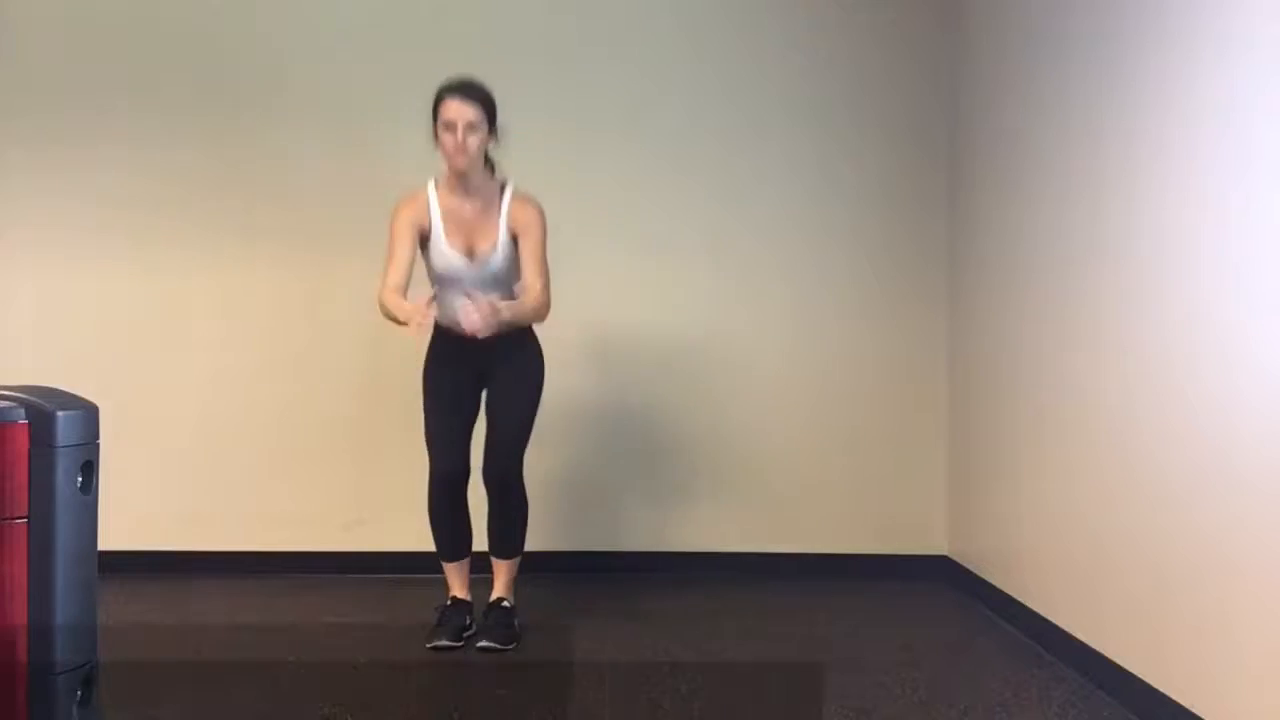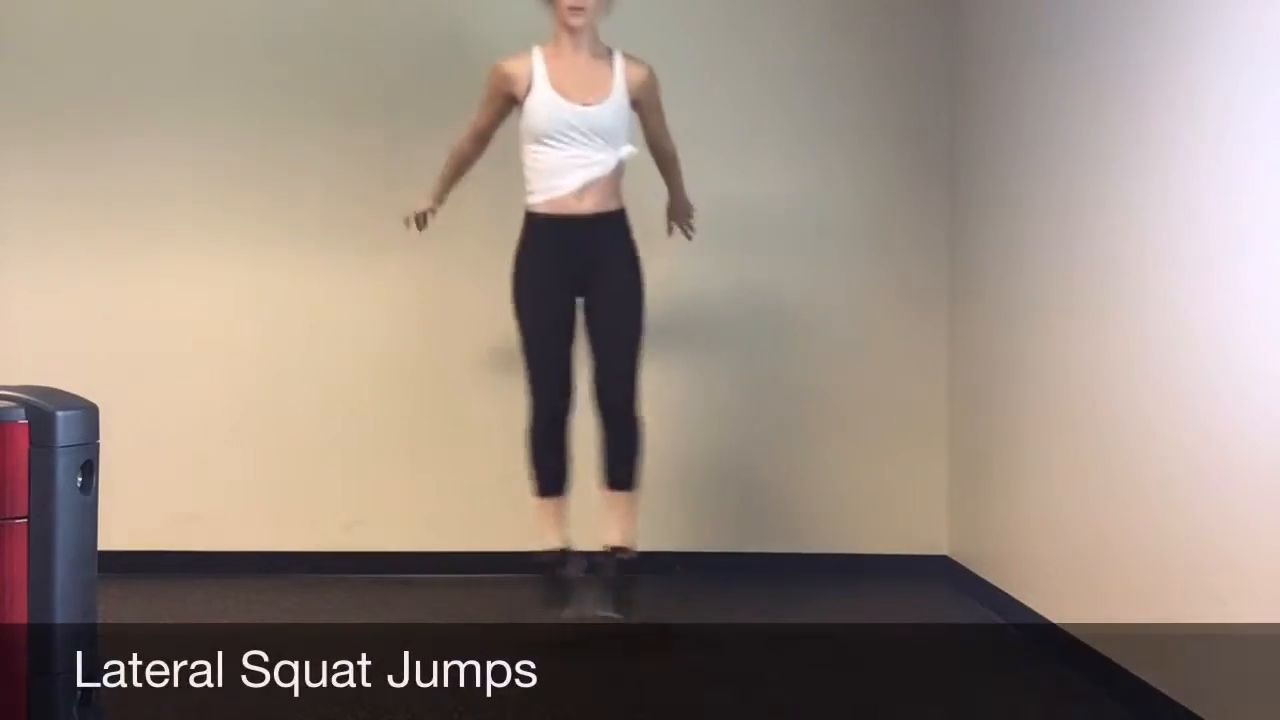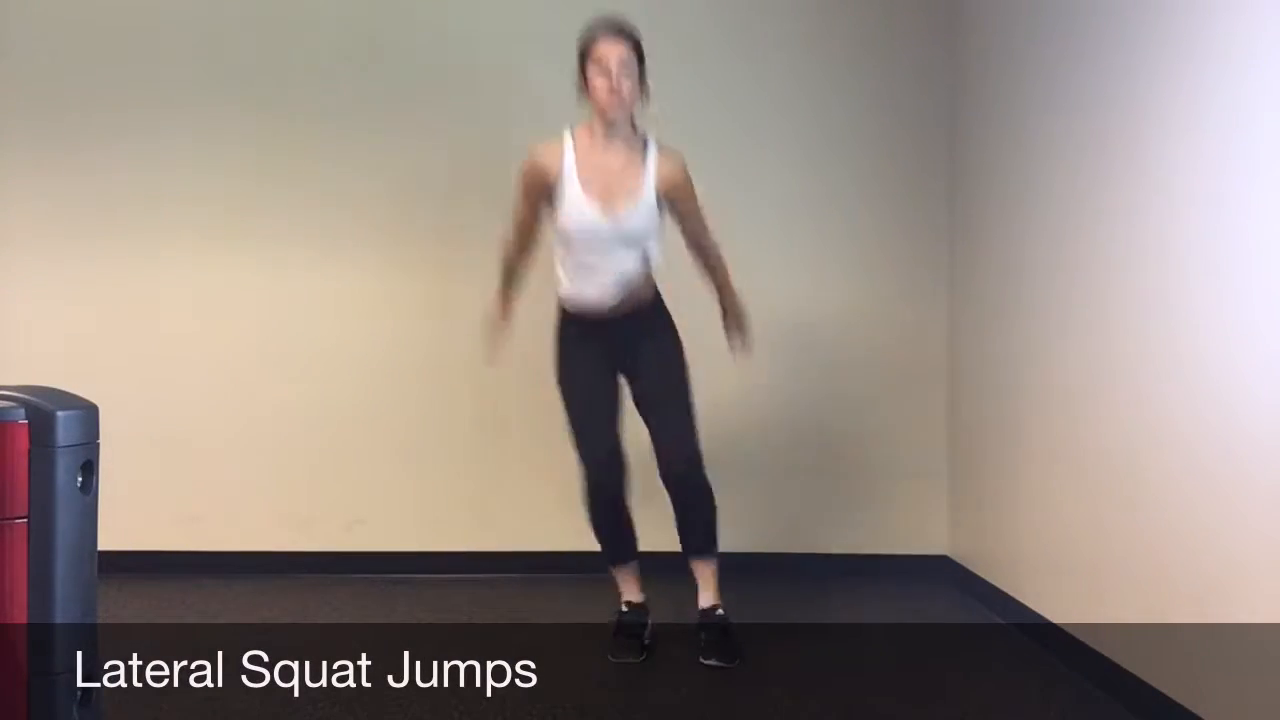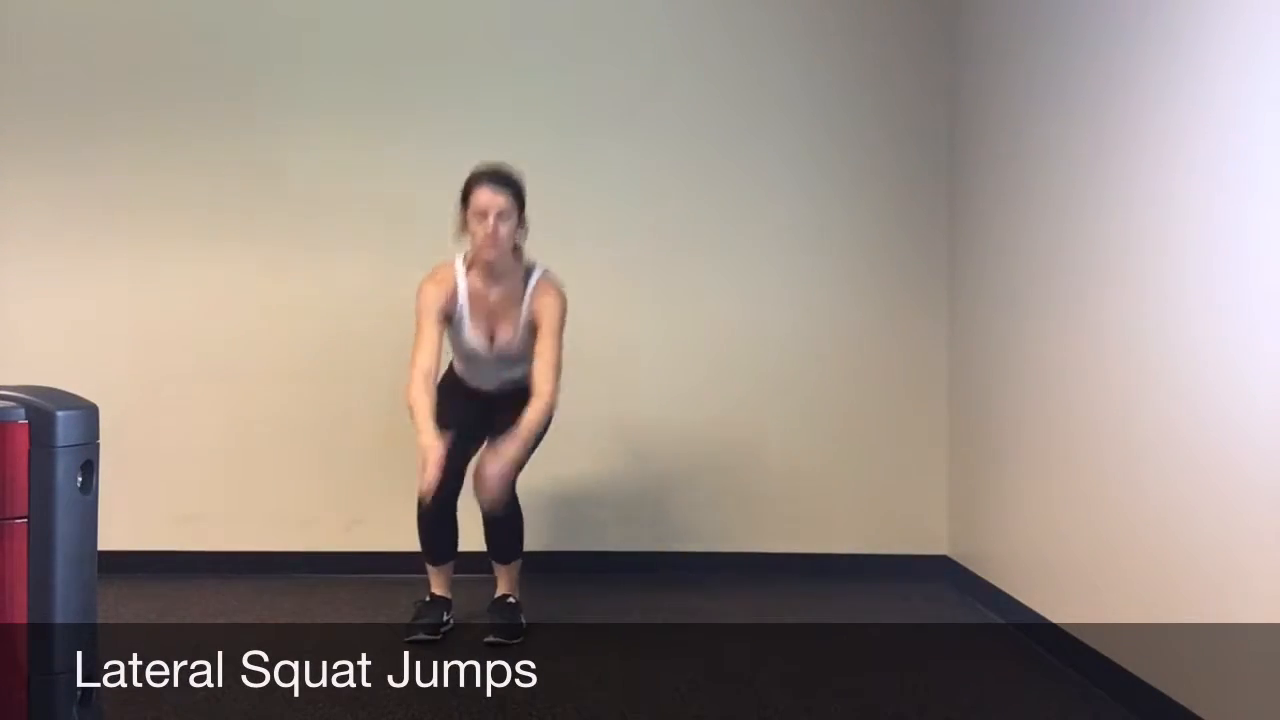
dt=1s
person 1, frame 1
left shoulder: (522, 210)
right shoulder: (415, 208)
left elbow: (540, 305)
right elbow: (388, 294)
left wrist: (495, 309)
right wrist: (411, 311)
left hip: (512, 353)
right hip: (450, 353)
left knee: (502, 468)
right knee: (446, 470)
left ankle: (503, 599)
right ankle: (457, 599)
person 1, frame 2
left shoulder: (633, 76)
right shoulder: (518, 74)
left elbow: (662, 145)
right elbow: (473, 140)
left wrist: (679, 199)
right wrist: (434, 200)
left hip: (611, 246)
right hip: (544, 248)
left knee: (617, 398)
right knee: (550, 401)
left ankle: (621, 546)
right ankle: (555, 545)
person 1, frame 3
left shoulder: (666, 168)
right shoulder: (550, 163)
left elbow: (702, 246)
right elbow: (522, 244)
left wrist: (730, 305)
right wrist: (504, 305)
left hip: (648, 327)
right hip: (582, 334)
left knee: (682, 463)
right knee: (604, 468)
left ankle: (710, 606)
right ankle: (632, 602)
person 1, frame 4
left shoulder: (544, 295)
right shoulder: (440, 286)
left elbow: (546, 392)
right elbow: (421, 376)
left wrist: (508, 455)
right wrist: (431, 442)
left hip: (521, 401)
right hip: (464, 395)
left knee: (495, 488)
right knee: (436, 486)
left ankle: (508, 596)
right ankle: (439, 596)
